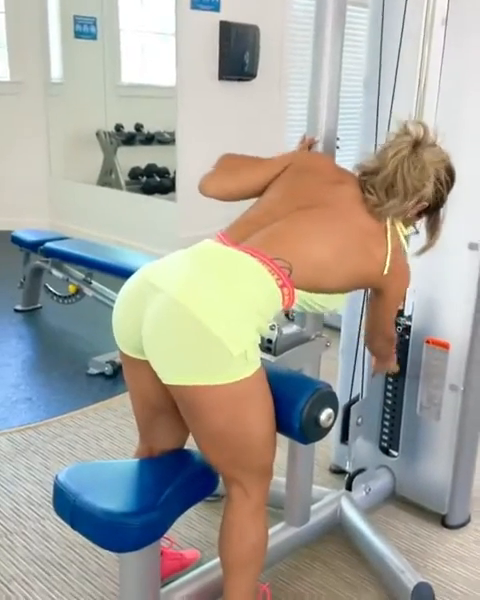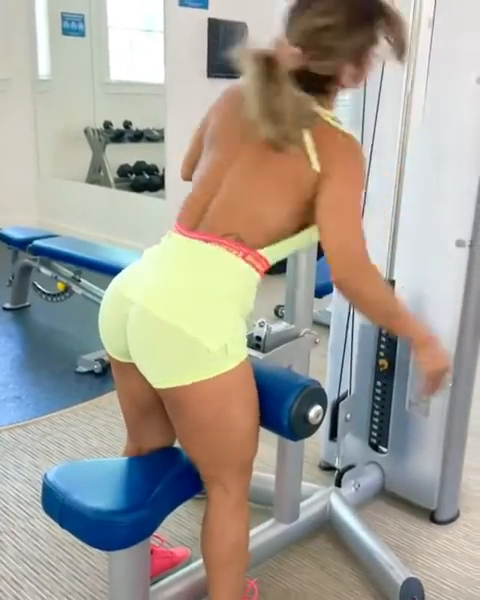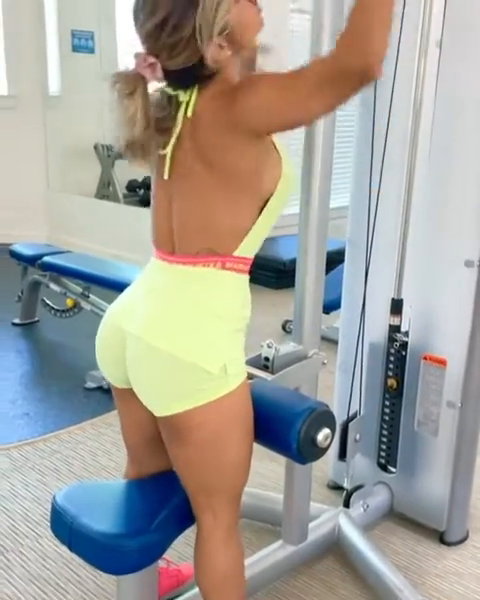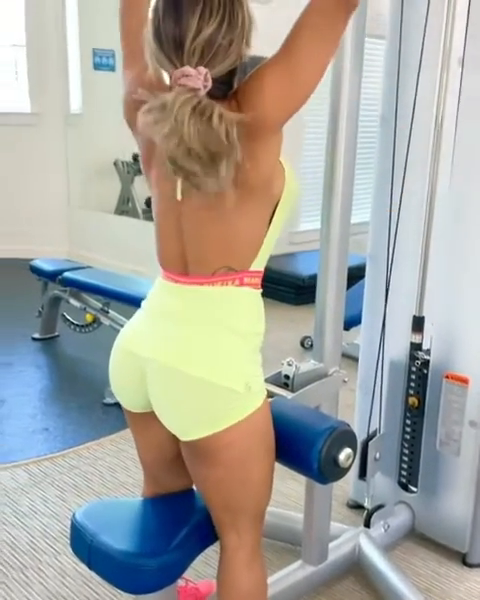
dt=0.4s
person 1, frame 1
left shoulder: (313, 166)
right shoulder: (390, 256)
left elbow: (214, 181)
right elbow: (380, 339)
right wrist: (387, 359)
left hip: (145, 289)
right hip: (207, 322)
left knee: (158, 450)
right knee: (250, 487)
person 1, frame 2
left shoulder: (234, 100)
right shoulder: (337, 152)
right elbow: (351, 274)
right wrist: (423, 342)
left hip: (131, 291)
right hip: (195, 319)
left knee: (146, 451)
right knee: (229, 487)
person 1, frame 3
left shoulder: (161, 104)
right shoulder: (239, 112)
right elbow: (356, 65)
left hip: (128, 320)
right hip: (193, 341)
left knee: (147, 478)
right knee: (217, 515)
person 1, frame 4
left shoulder: (149, 116)
right shoulder: (252, 118)
left hip: (142, 345)
right hip: (211, 361)
left knee: (164, 498)
right knee: (241, 536)
